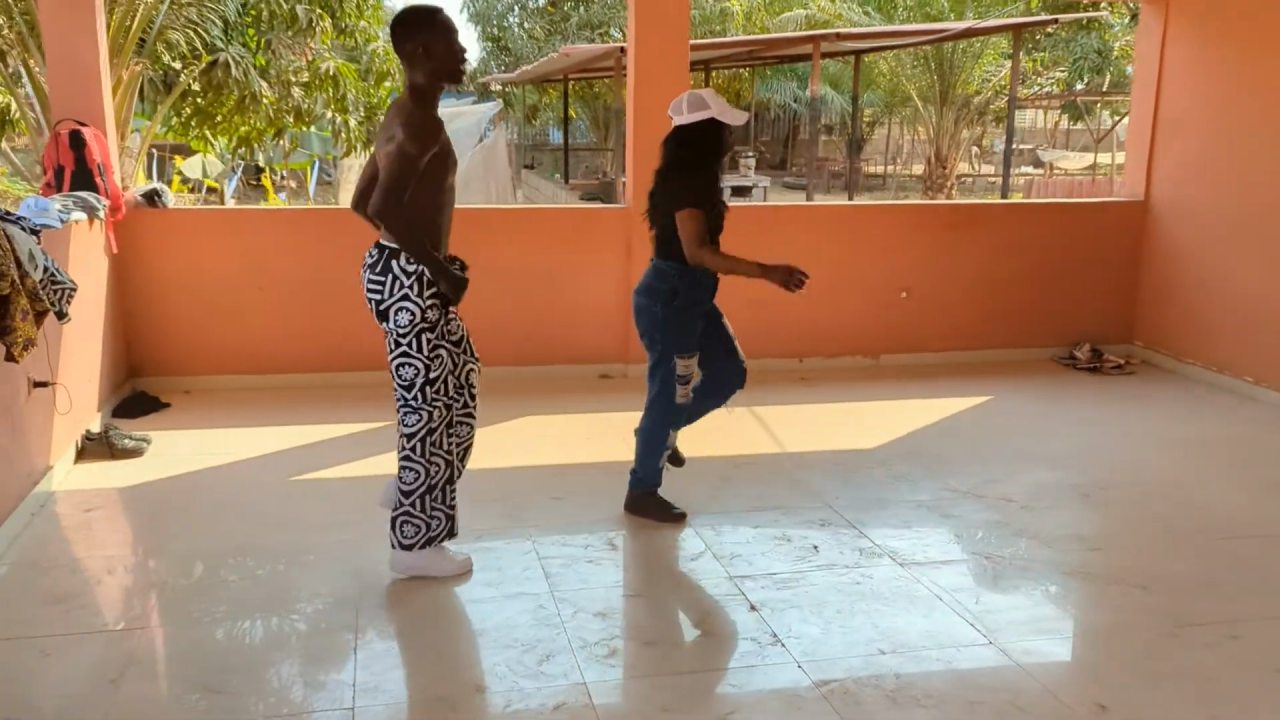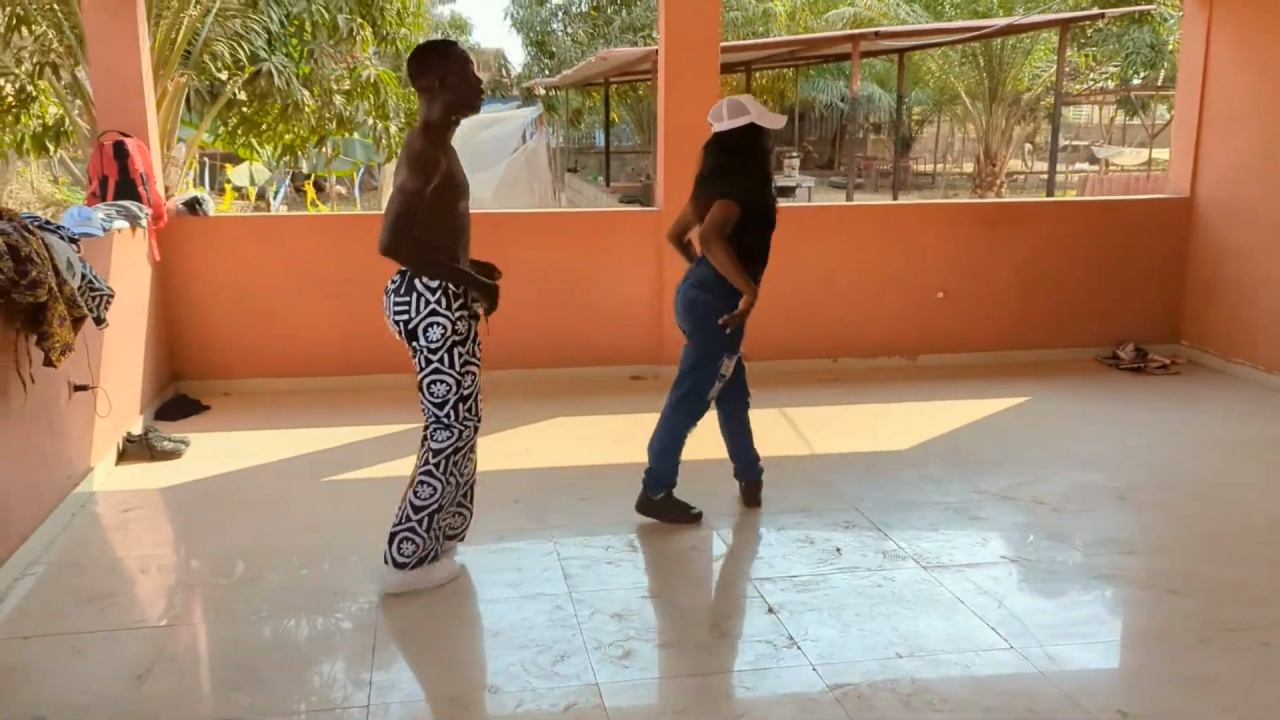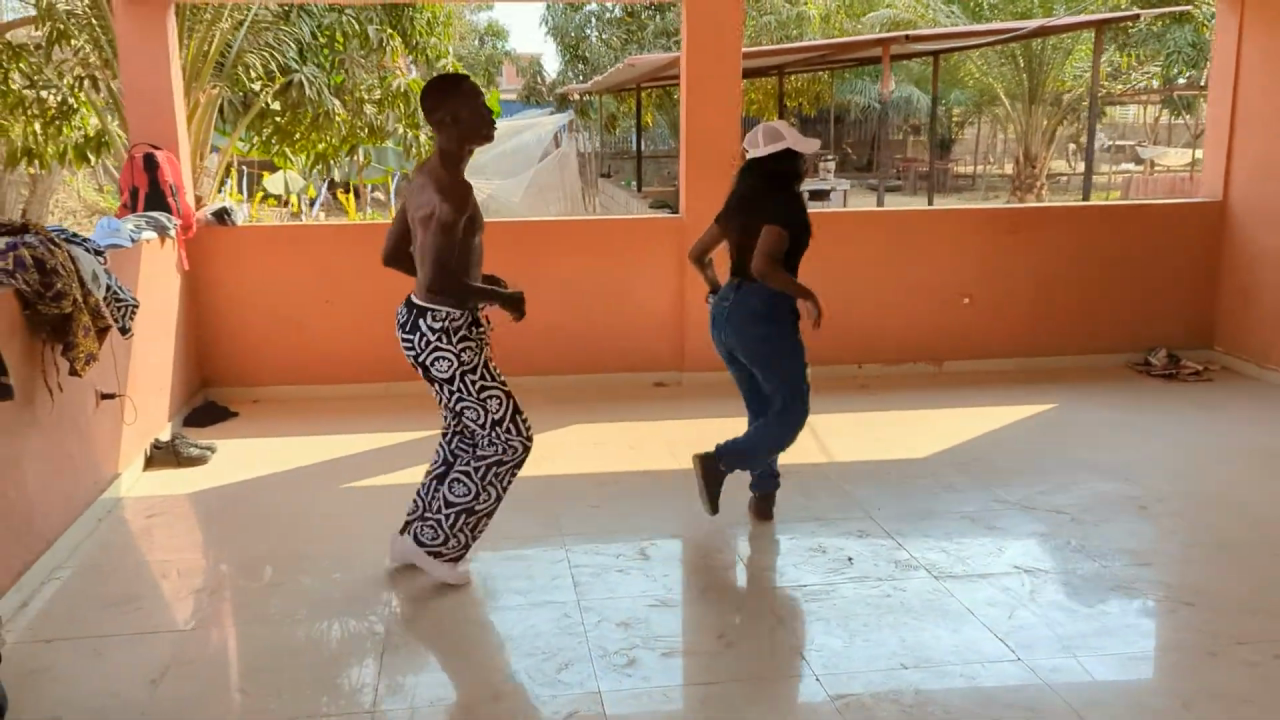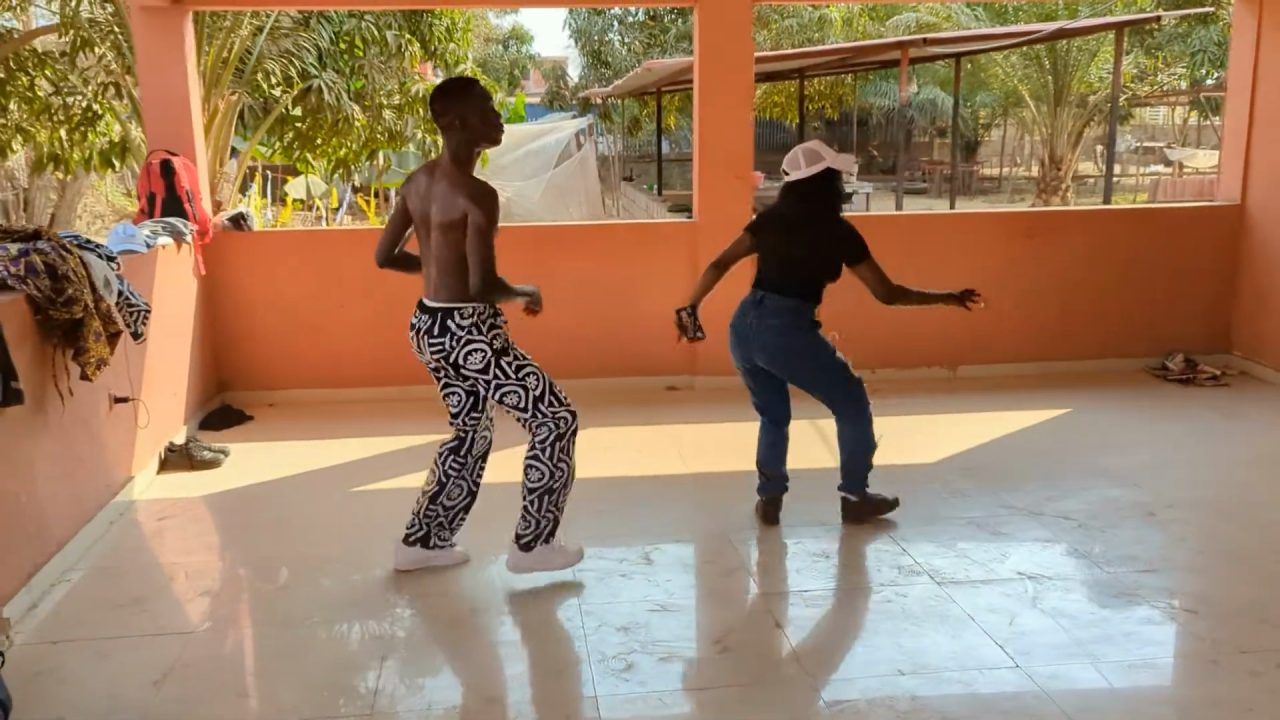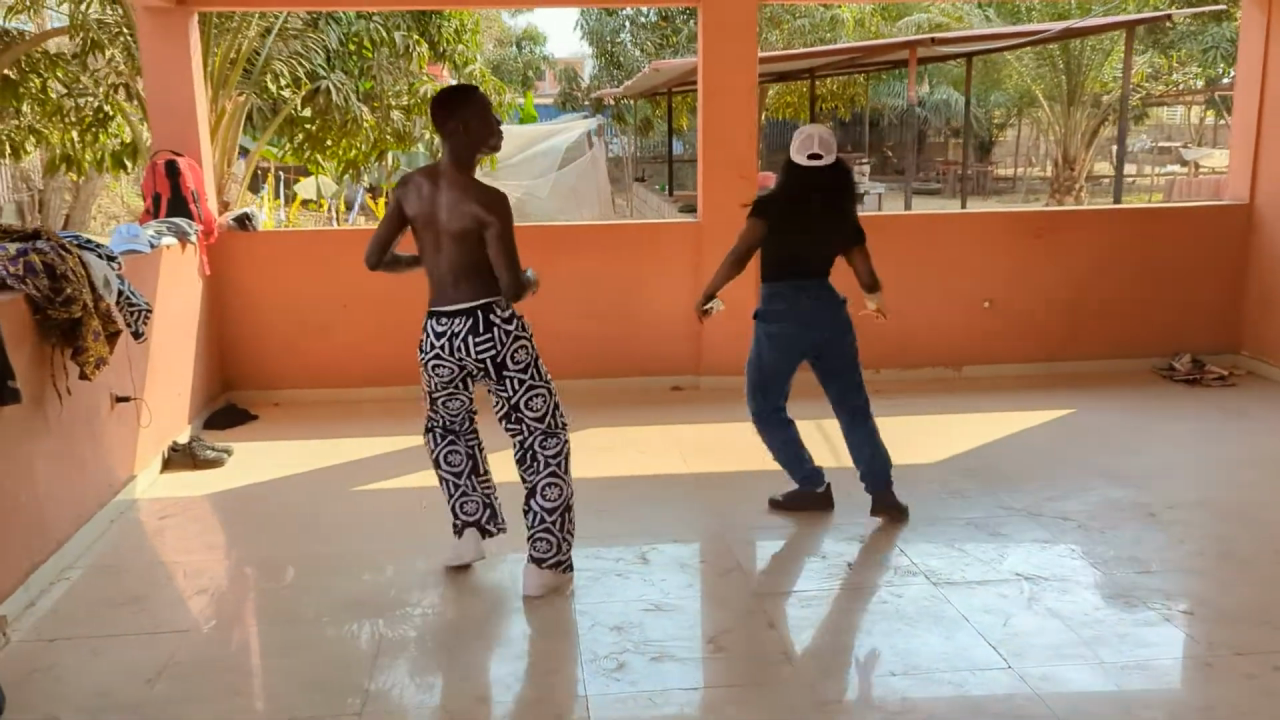
dt=0.2s
person 1, frame 1
left shoulder: (408, 117)
right shoulder: (418, 123)
left elbow: (361, 202)
right elbow: (384, 208)
right wrist: (441, 268)
left hip: (412, 274)
right hip: (409, 279)
left knee: (461, 384)
right knee: (427, 407)
left ankle: (416, 493)
right ankle: (415, 543)
person 1, frame 2
left shoulder: (430, 147)
right shoulder: (426, 152)
left elbow: (405, 234)
right elbow: (390, 242)
left wrist: (467, 269)
right wrist: (468, 282)
left hip: (437, 298)
right hip: (435, 301)
left knee: (456, 422)
right knee: (451, 428)
left ankle: (435, 532)
right ankle: (408, 559)
person 1, frame 3
left shoulder: (428, 177)
right shoulder: (452, 189)
left elbow: (391, 256)
right elbow: (435, 283)
right wrist: (498, 297)
left hip: (433, 322)
right hip: (443, 329)
left knee: (469, 435)
right knee: (508, 438)
left ankle: (424, 538)
right ankle: (429, 543)
person 1, frame 4
left shoulder: (417, 180)
right shoulder: (477, 196)
left elbow: (384, 256)
right elbow: (481, 288)
right wrist: (525, 293)
left hip: (430, 326)
right hip: (469, 331)
left knee: (471, 434)
right knee: (555, 420)
left ankle: (422, 542)
right ankle: (532, 543)
person 1, frame 5
left shoulder: (410, 186)
right shoulder: (488, 202)
left elbow: (373, 260)
right elbow: (511, 289)
right wrist: (529, 280)
left hip: (437, 334)
right hip: (491, 329)
left knee: (447, 427)
right knee: (544, 439)
left ankle: (469, 531)
right ankle: (546, 564)
person 2, frame 1
left shoulder: (695, 178)
right shoulder: (682, 181)
right elbow: (698, 251)
right wrist: (765, 271)
left hip: (691, 296)
right hip: (669, 298)
left knee: (730, 370)
right knee: (670, 393)
left ankle: (661, 436)
right ankle: (642, 492)
person 2, frame 2
left shoulder: (719, 179)
right shoulder: (744, 182)
left elbow: (676, 234)
right elbow: (711, 237)
right wrist: (750, 289)
left hip: (703, 291)
right hip: (718, 300)
left knee: (733, 392)
right knee: (692, 396)
left ankle: (749, 477)
right ankle: (655, 492)
person 2, frame 3
left shoulder: (743, 201)
right shoulder: (784, 204)
left elbow: (696, 254)
right elbow: (764, 266)
left wrist: (717, 290)
right wrist: (806, 293)
left hip: (725, 314)
right hip: (762, 318)
left knee: (764, 408)
right knee: (789, 413)
left ankle: (763, 491)
right ankle: (718, 461)
person 2, frame 4
left shoulder: (771, 219)
right shoulder: (837, 232)
left elbow: (719, 264)
right elbow: (886, 292)
left wrist: (689, 308)
right wrist: (943, 298)
left hip: (746, 329)
right hip: (789, 332)
left knee: (773, 415)
right knee: (852, 403)
left ankle: (770, 496)
right ankle: (854, 497)
person 2, frame 5
left shoulder: (771, 206)
right shoulder: (841, 216)
left elbow: (737, 257)
right elbow: (868, 281)
left wrist: (706, 296)
right wrist: (875, 300)
left hip: (779, 317)
right hip: (827, 315)
left knee: (766, 409)
right knee: (853, 406)
left ankle: (813, 488)
right ankle: (882, 493)
